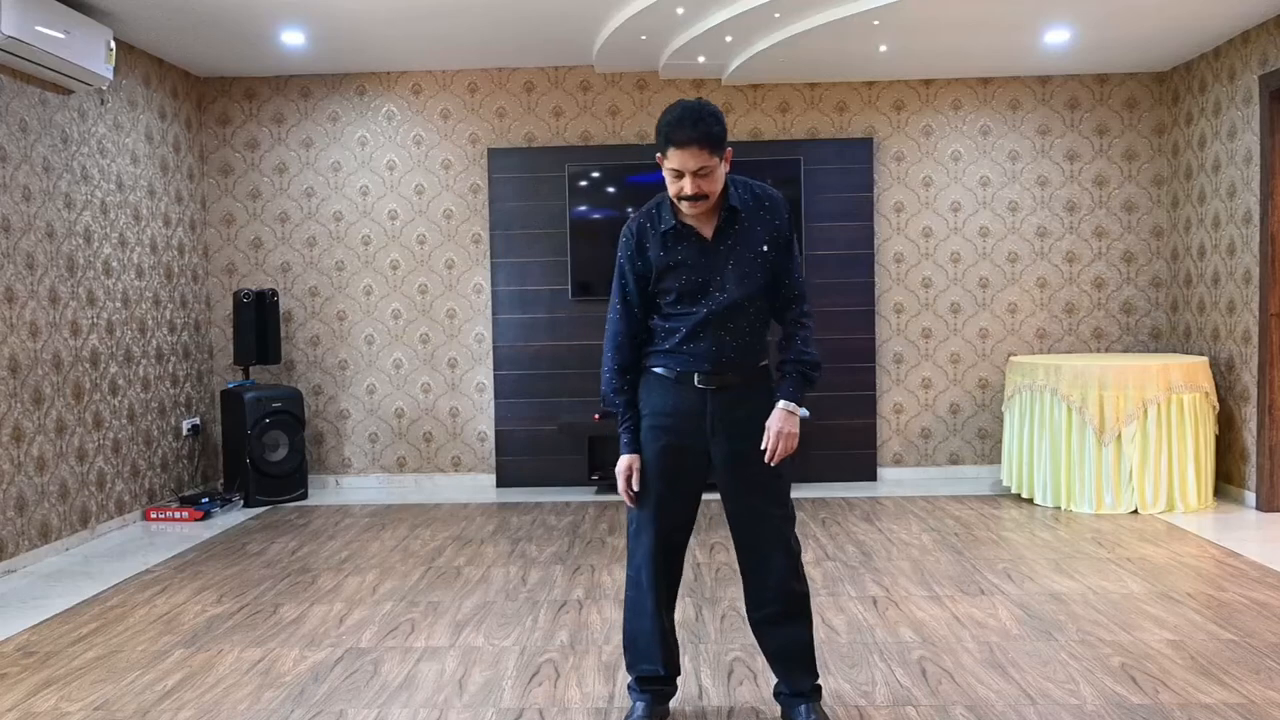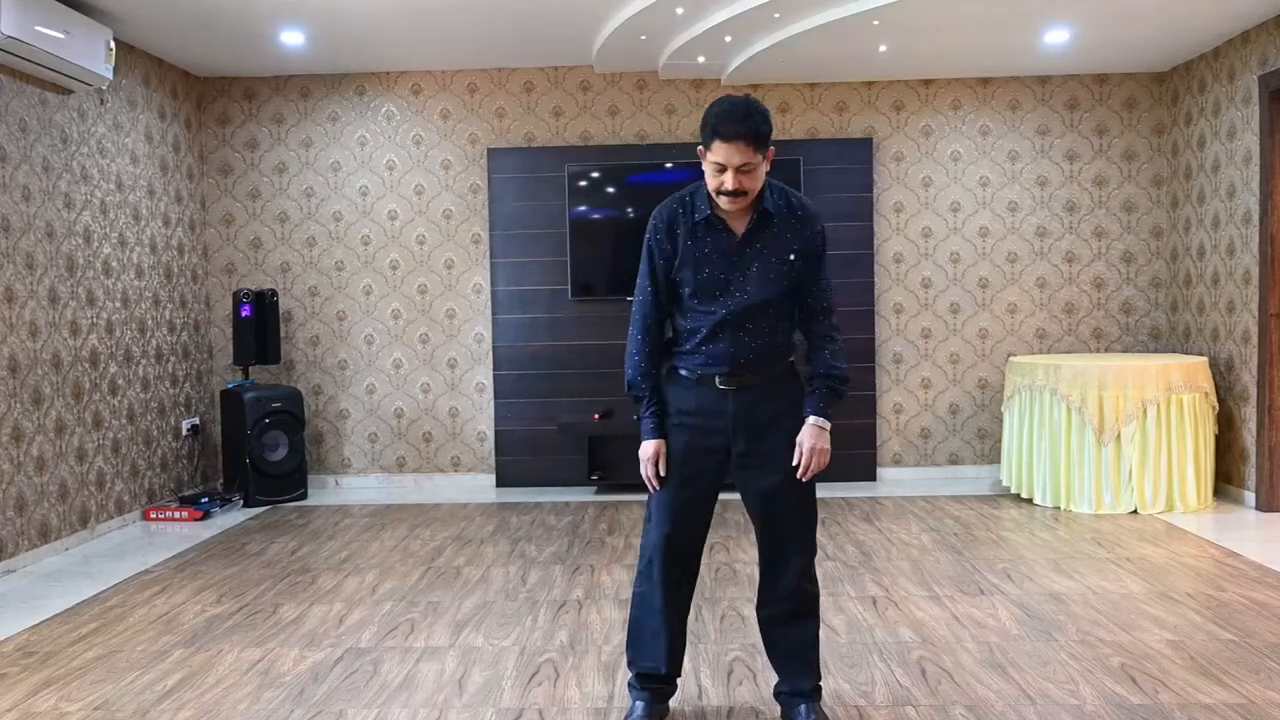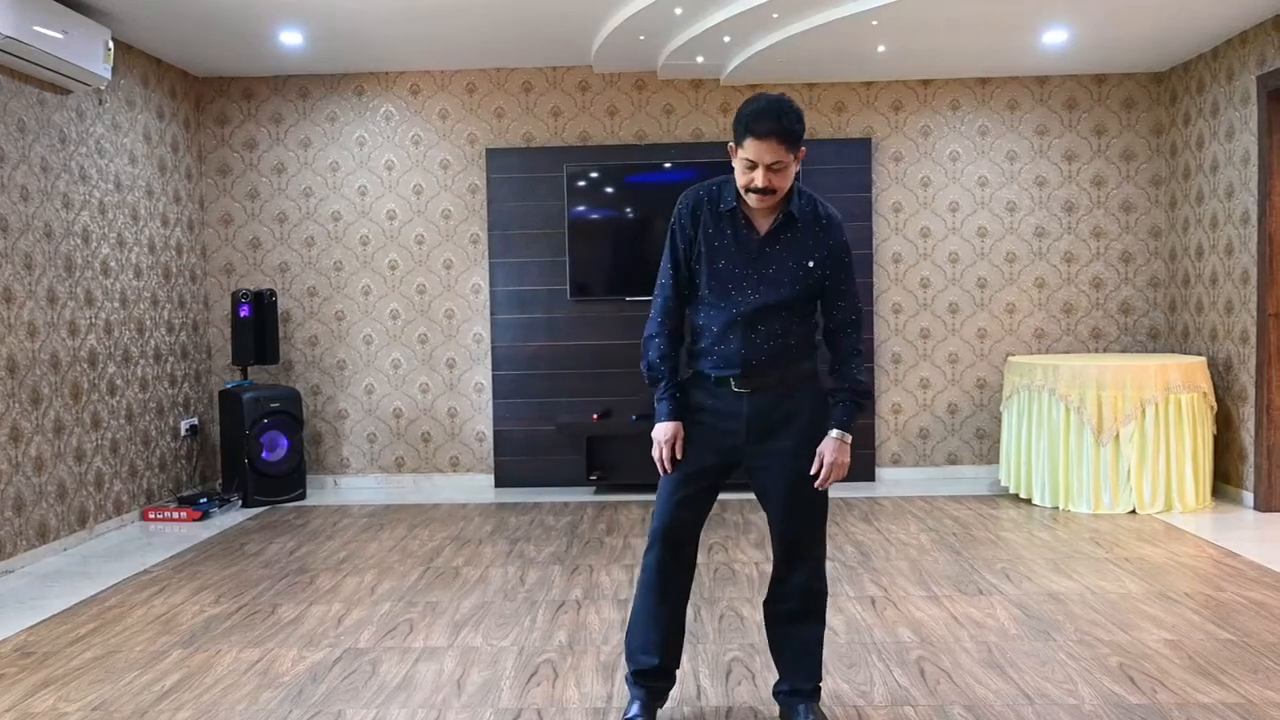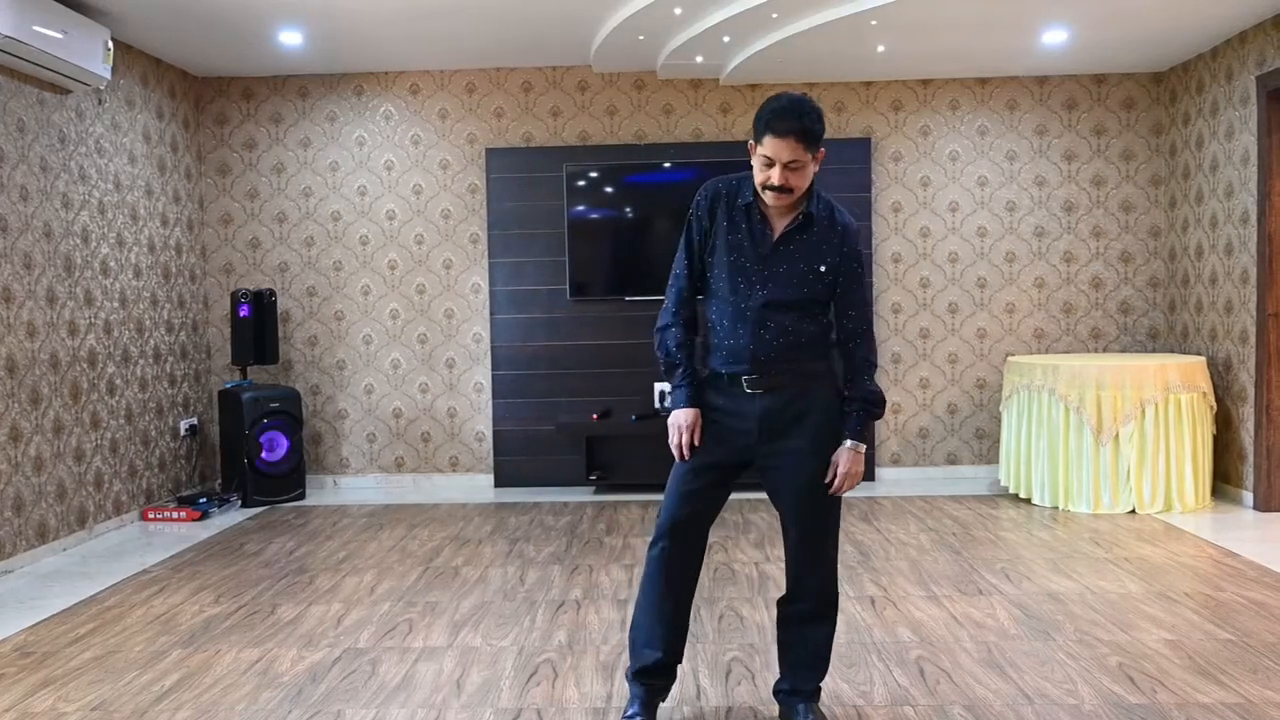
dt=0.2s
person 1, frame 1
left shoulder: (767, 211)
right shoulder: (642, 233)
left elbow: (793, 310)
right elbow: (623, 338)
left wrist: (789, 399)
right wrist: (628, 440)
left hip: (748, 394)
right hip: (667, 398)
left knee: (772, 547)
right knee: (653, 547)
person 1, frame 2
left shoulder: (799, 220)
right shoulder: (671, 221)
left elbow: (820, 322)
right elbow: (647, 325)
left wrist: (818, 414)
right wrist: (651, 425)
left hip: (773, 398)
right hip: (690, 399)
left knee: (789, 549)
right knee: (667, 544)
person 1, frame 3
left shoulder: (822, 226)
right shoulder: (696, 210)
left elbow: (844, 330)
right elbow: (667, 311)
left wrist: (840, 426)
right wrist: (667, 407)
left hip: (790, 401)
right hip: (707, 398)
left knee: (800, 550)
right knee: (669, 537)
person 1, frame 4
left shoulder: (837, 231)
right shoulder: (714, 204)
left elbow: (856, 336)
right elbow: (679, 303)
left wrist: (855, 434)
right wrist: (683, 394)
left hip: (804, 403)
right hip: (721, 396)
left knee: (812, 552)
right knee: (675, 533)
